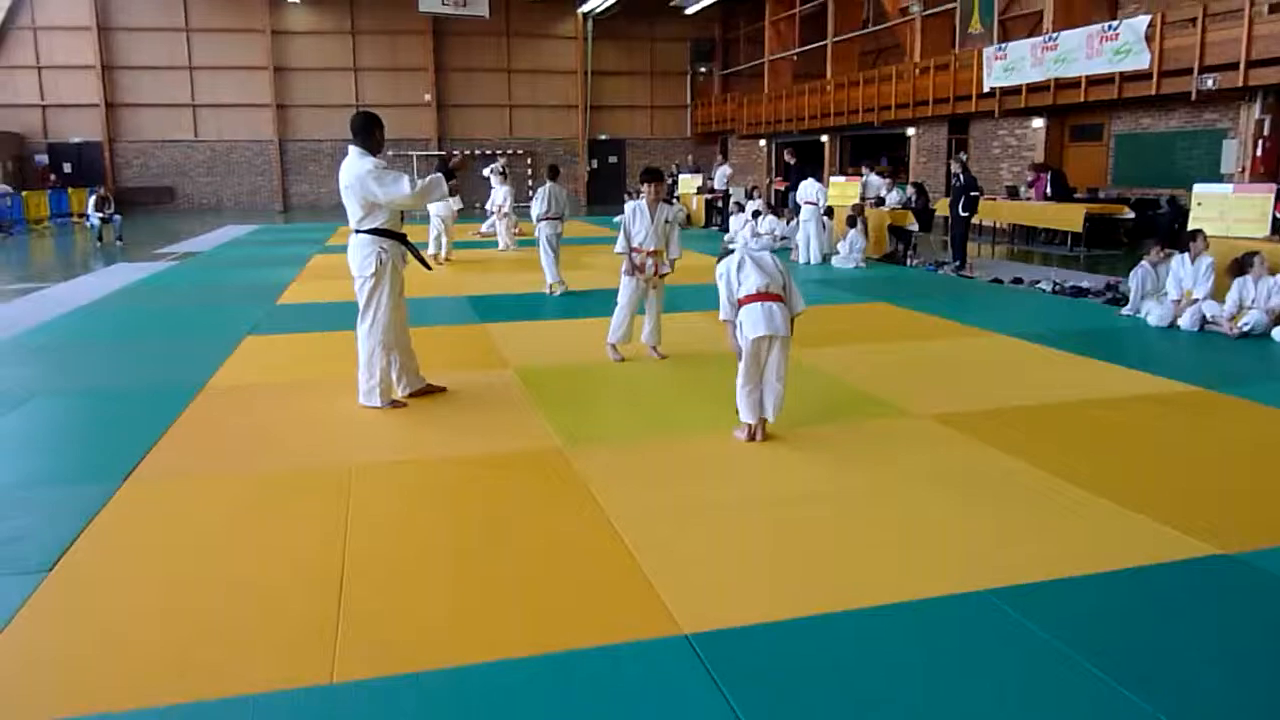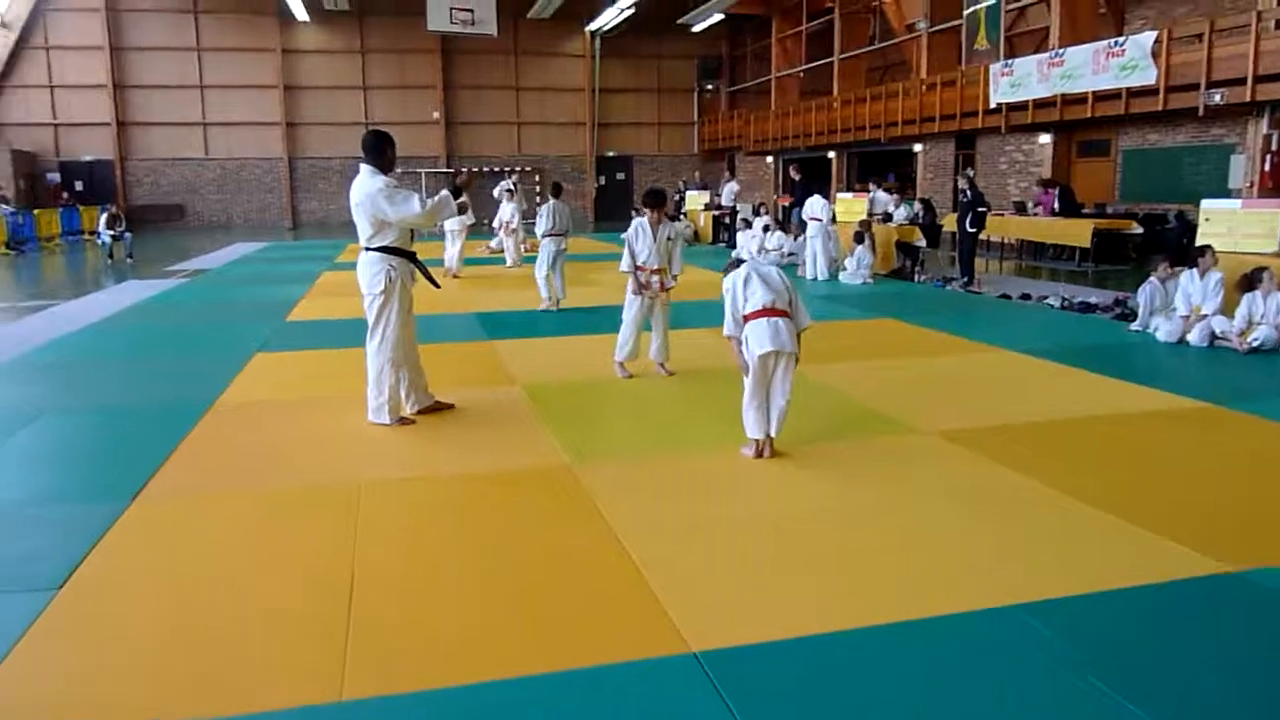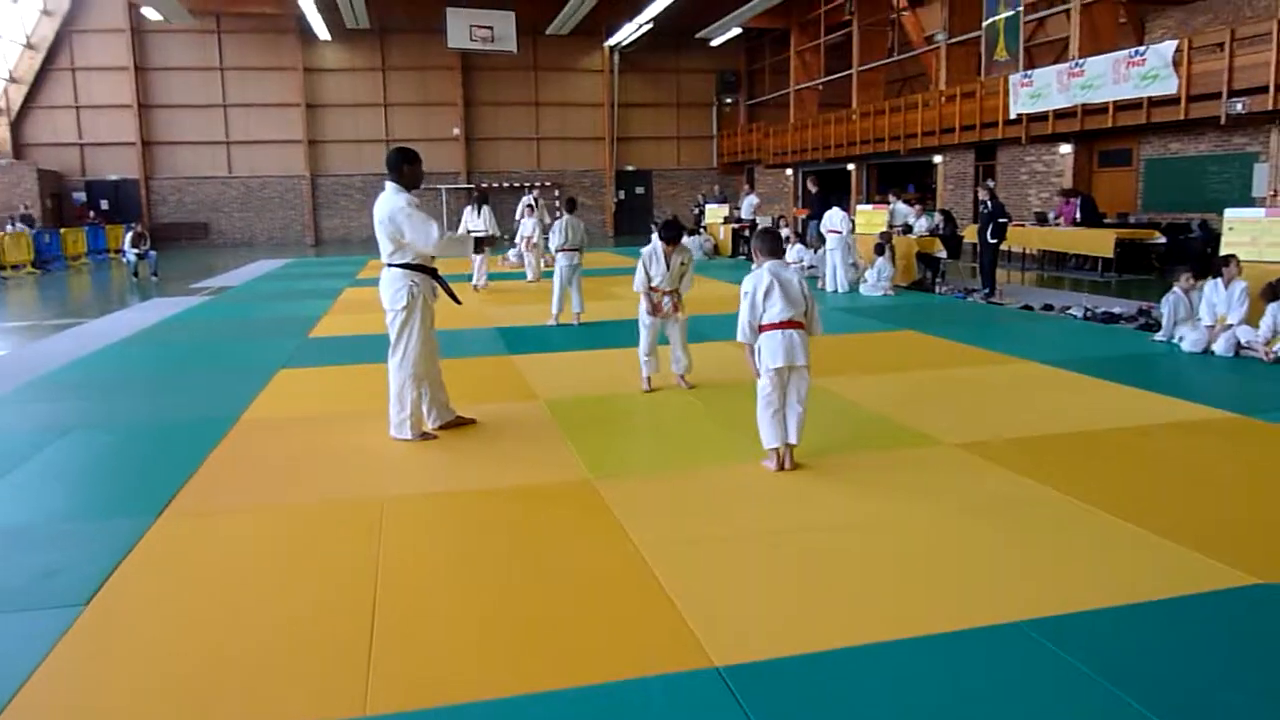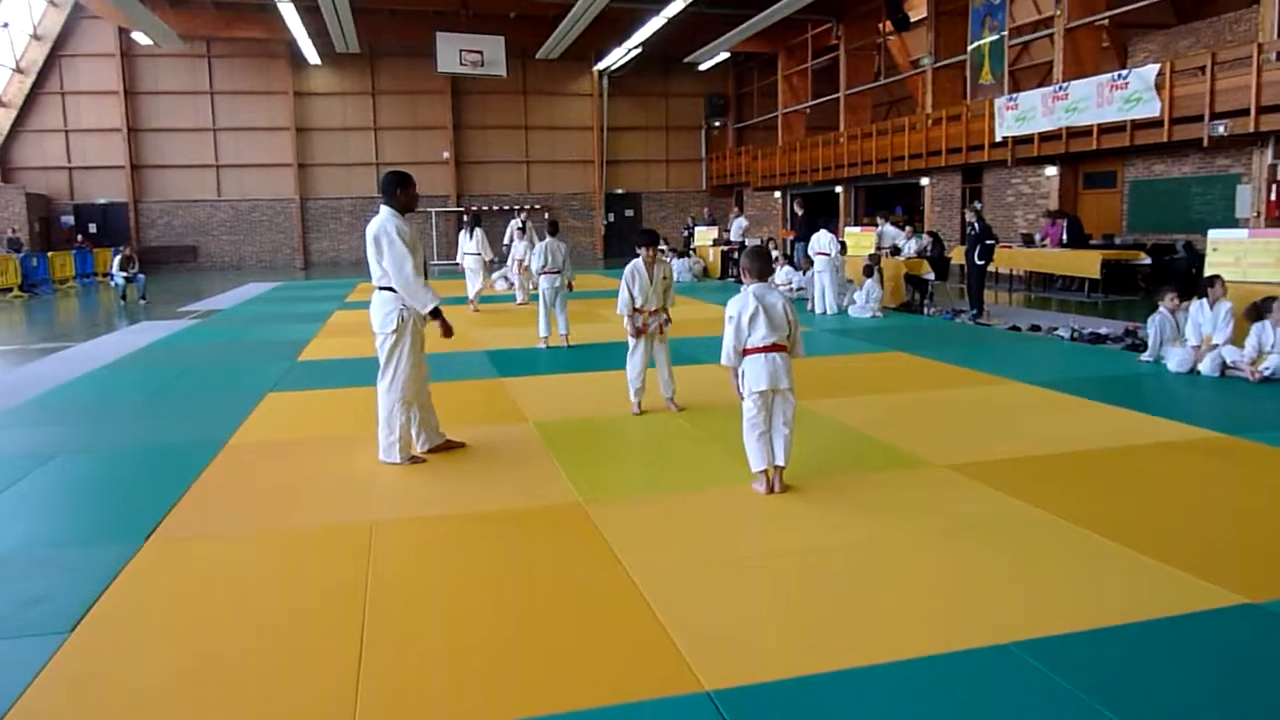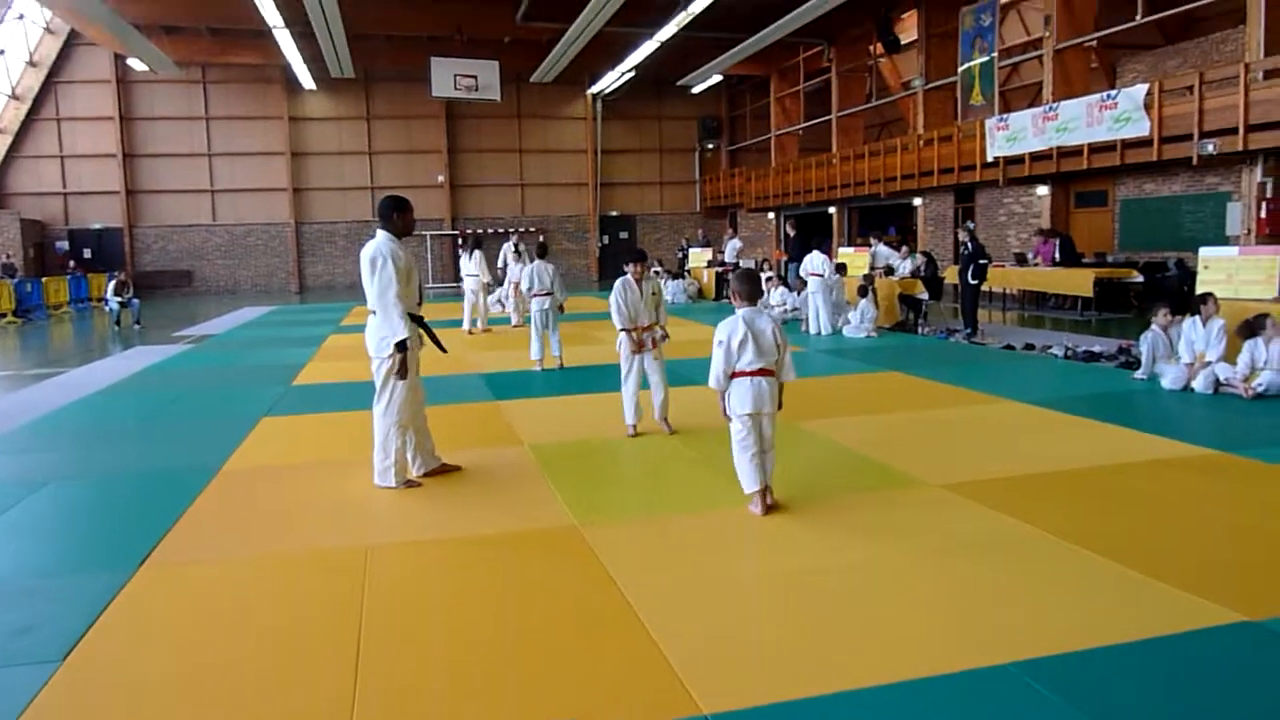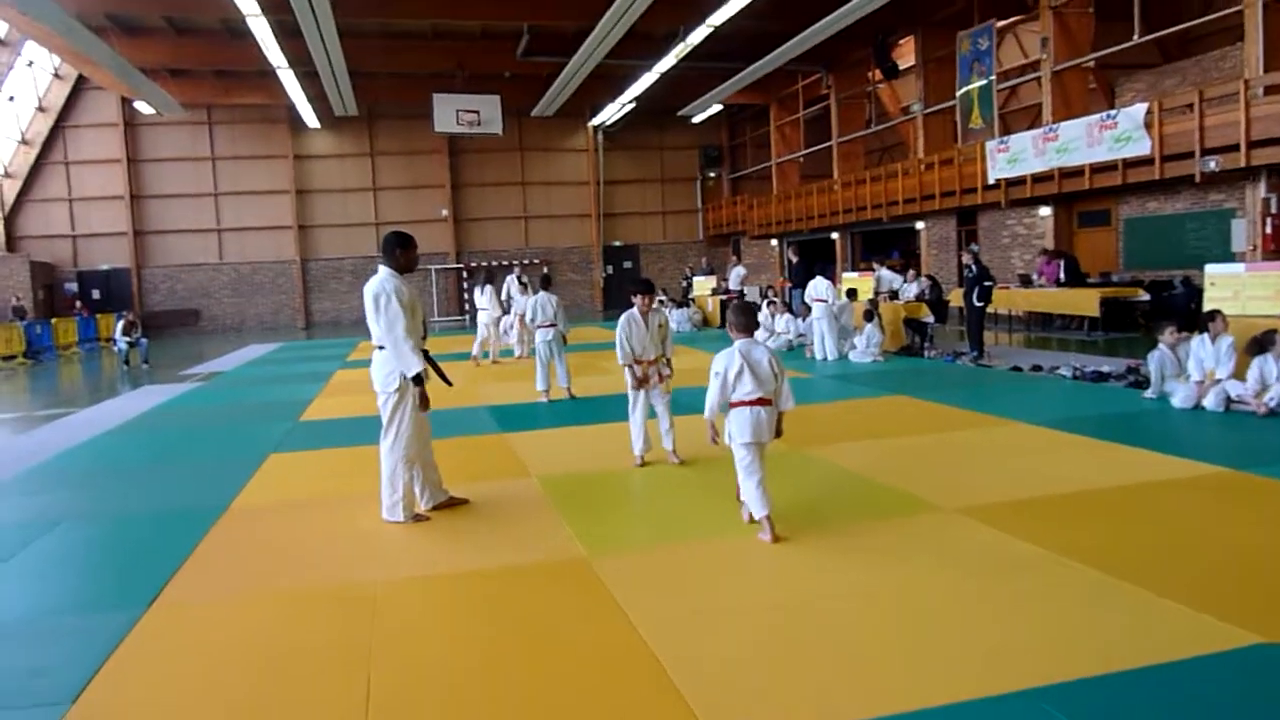
dt=0.2s
person 1, frame 1
left shoulder: (357, 164)
right shoulder: (366, 170)
left elbow: (396, 194)
right elbow: (410, 193)
left wrist: (440, 186)
right wrist: (447, 174)
left hip: (378, 249)
right hip: (375, 252)
left knee: (394, 321)
right knee: (377, 324)
left ankle: (410, 383)
right ankle: (374, 394)
person 1, frame 2
left shoulder: (368, 183)
right shoulder: (377, 188)
left elbow: (406, 212)
right elbow: (420, 212)
left wrist: (450, 206)
right wrist: (456, 191)
left hip: (388, 267)
right hip: (385, 270)
left knee: (403, 338)
right knee: (386, 341)
left ankle: (419, 400)
right ankle: (384, 411)
person 1, frame 3
left shoulder: (392, 200)
right shoulder: (399, 204)
left elbow: (420, 239)
right elbow: (434, 241)
left wrist: (464, 239)
right wrist: (473, 243)
left hip: (409, 283)
right hip: (406, 286)
left knee: (425, 354)
right knee: (407, 357)
left ankle: (441, 415)
right ankle: (405, 426)
person 1, frame 4
left shoulder: (388, 223)
right shoulder: (389, 227)
right elbow: (407, 277)
left wrist: (428, 310)
right wrist: (436, 313)
left hip: (400, 307)
right hip: (396, 310)
left knee: (415, 377)
right knee: (397, 380)
left ankle: (429, 439)
right ankle: (394, 450)
person 1, frame 5
left shoulder: (385, 247)
right shoulder: (385, 250)
right elbow: (389, 303)
left wrist: (406, 342)
right wrist: (402, 349)
left hip: (396, 332)
right hip: (390, 335)
left knee: (411, 402)
right knee: (393, 405)
left ankle: (425, 463)
right ankle: (389, 474)
person 1, frame 6
left shoulder: (387, 283)
right shoulder: (388, 286)
right elbow: (399, 338)
left wrist: (417, 376)
right wrist: (417, 382)
left hip: (400, 366)
right hip: (397, 369)
left knee: (417, 436)
right knee: (400, 440)
left ankle: (434, 496)
right ankle: (397, 509)
person 2, frame 1
left shoulder: (726, 265)
right shoulder: (769, 257)
left elbow: (728, 302)
right elbow: (792, 295)
left wrist: (732, 336)
right wrist: (790, 327)
left hip: (752, 315)
right hip: (779, 313)
left knee: (747, 375)
right knee: (774, 375)
left ankle: (747, 426)
right ankle: (761, 426)
person 2, frame 2
left shoulder: (732, 279)
right shoulder: (776, 271)
left elbow: (733, 319)
right elbow: (798, 312)
left wrist: (737, 352)
right wrist: (796, 345)
left hip: (757, 331)
right hip: (784, 330)
left knee: (754, 391)
right knee: (779, 392)
left ankle: (755, 443)
right ankle: (769, 443)
person 2, frame 3
left shoulder: (754, 279)
right shoulder: (797, 277)
left elbow: (748, 322)
right elbow: (811, 317)
left wrist: (750, 356)
left hip: (770, 342)
right hip: (797, 340)
left knee: (769, 401)
right knee: (795, 400)
left ankle: (774, 455)
right ankle: (789, 454)
person 2, frame 4
left shoulder: (738, 303)
right shoulder: (782, 300)
left elbow: (732, 344)
right elbow: (793, 338)
left wrist: (734, 377)
left hip: (754, 365)
right hip: (781, 364)
left knee: (755, 424)
right knee: (782, 422)
left ankle: (763, 478)
right ankle: (778, 476)
person 2, frame 5
left shoulder: (728, 326)
right shoulder: (771, 323)
left elbow: (721, 366)
right elbow: (784, 363)
left wrist: (721, 399)
right wrist: (779, 393)
left hip: (741, 389)
right hip: (768, 386)
left knee: (745, 447)
right knee: (766, 444)
left ankle: (757, 500)
right ankle: (768, 493)
person 2, frame 6
left shoulder: (724, 358)
right shoulder: (768, 354)
left elbow: (715, 394)
right elbow: (783, 392)
left wrist: (710, 425)
right wrist: (779, 422)
left hip: (740, 417)
right hip: (766, 414)
left knee: (750, 473)
right knee: (754, 469)
left ankle: (768, 528)
right ankle: (748, 507)
person 3, frame 1
left shoulder: (668, 211)
right shoulder: (633, 209)
left elbow: (672, 239)
right elbow: (624, 236)
left wrist: (671, 264)
right wrist: (627, 261)
left hip: (656, 263)
right hip: (636, 261)
left knee: (654, 308)
right knee: (626, 305)
left ankle: (652, 345)
right ankle: (611, 343)
person 3, frame 2
left shoulder: (670, 229)
right shoulder: (636, 227)
left elbow: (675, 256)
right elbow: (628, 255)
left wrist: (673, 280)
right wrist: (633, 280)
left hip: (661, 280)
right hip: (641, 279)
left knee: (661, 324)
right knee: (632, 322)
left ankle: (660, 361)
right ankle: (619, 361)
person 3, frame 3
left shoulder: (685, 254)
right shoulder: (649, 252)
left elbow: (686, 277)
right elbow: (642, 278)
left wrist: (679, 297)
right wrist: (647, 301)
left hip: (672, 300)
right hip: (652, 299)
left knee: (679, 339)
right knee: (648, 340)
left ankle: (680, 374)
right ankle: (646, 377)
person 3, frame 4
left shoulder: (664, 267)
right shoulder: (631, 269)
right elbow: (625, 298)
left wrist: (667, 313)
right wrist: (630, 324)
left hip: (657, 319)
right hip: (638, 320)
left knee: (663, 360)
right knee: (637, 363)
left ankle: (669, 397)
right ankle: (636, 400)
person 3, frame 5
left shoulder: (653, 284)
right shoulder: (621, 285)
right elbow: (618, 313)
left wrist: (663, 329)
right wrist: (630, 339)
left hip: (651, 336)
right hip: (631, 338)
left knee: (658, 379)
right knee: (631, 383)
left ankle: (662, 417)
right ankle: (631, 422)
person 3, frame 6
left shoulder: (660, 317)
right shoulder: (626, 319)
left elbow: (666, 341)
right elbow: (622, 349)
left wrist: (669, 365)
right wrist: (632, 375)
left hip: (657, 369)
right hip: (637, 371)
left knee: (664, 410)
right knee: (638, 414)
left ankle: (670, 449)
right ankle: (639, 452)
